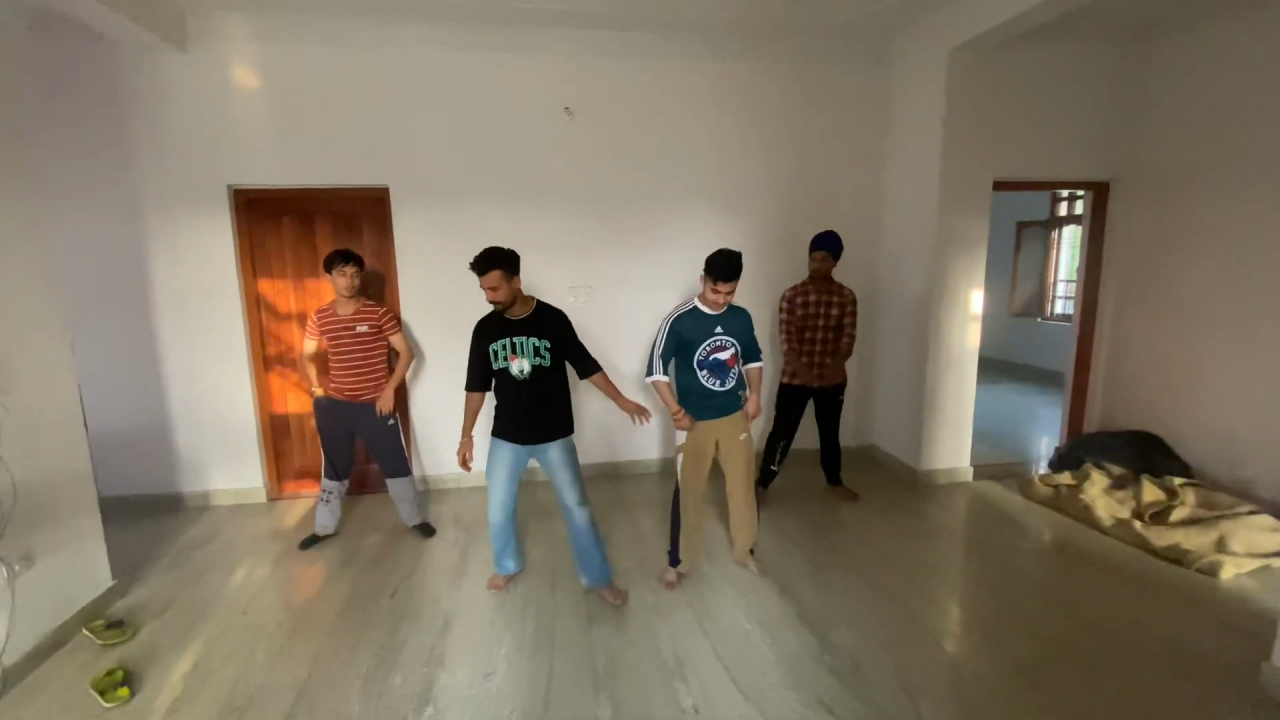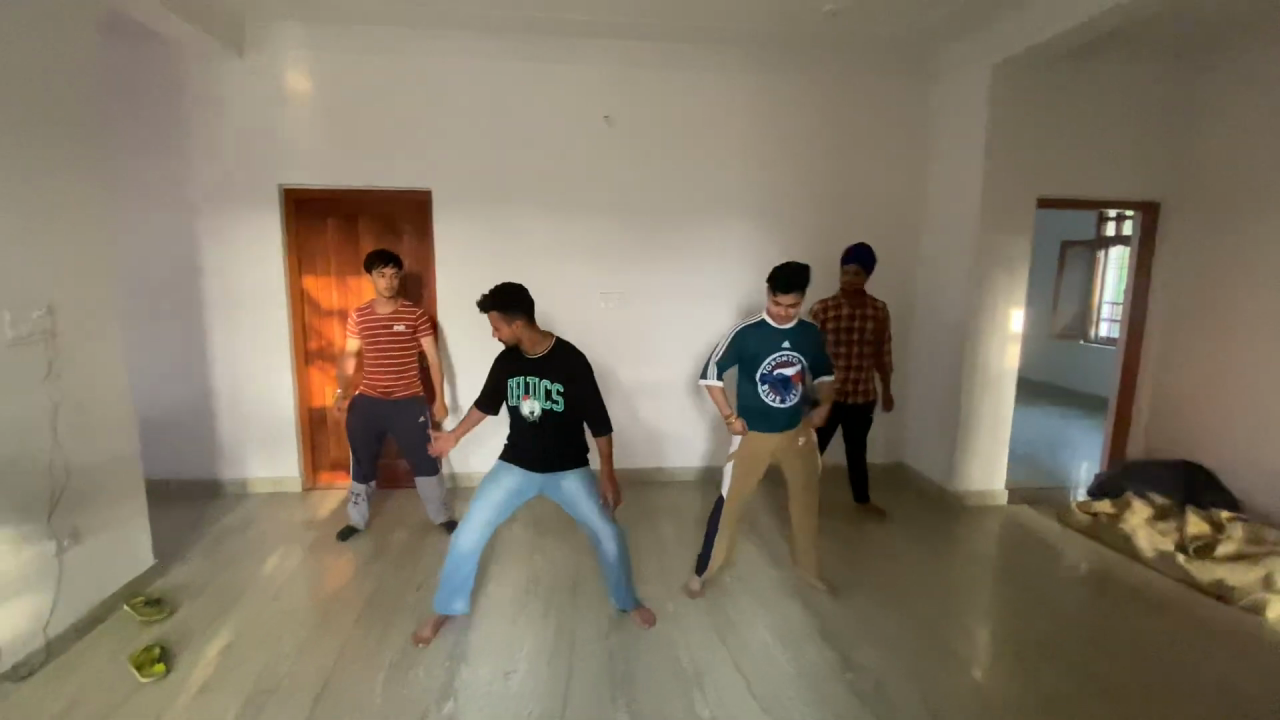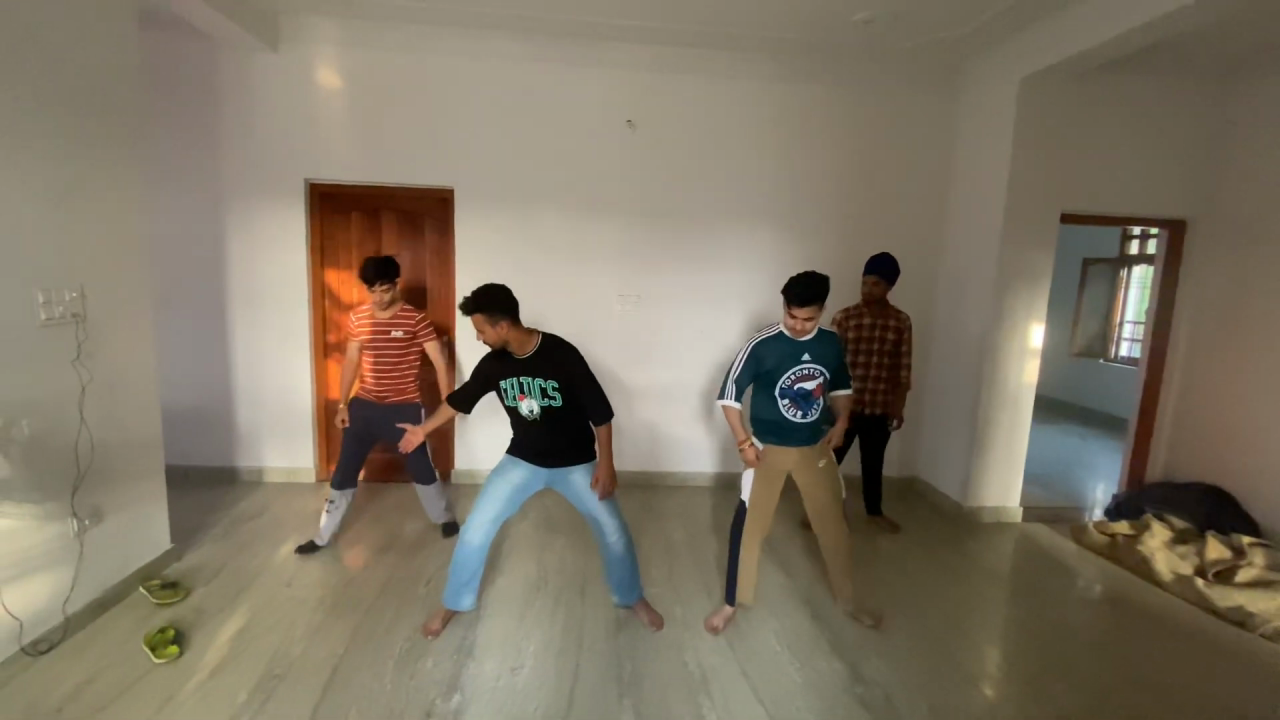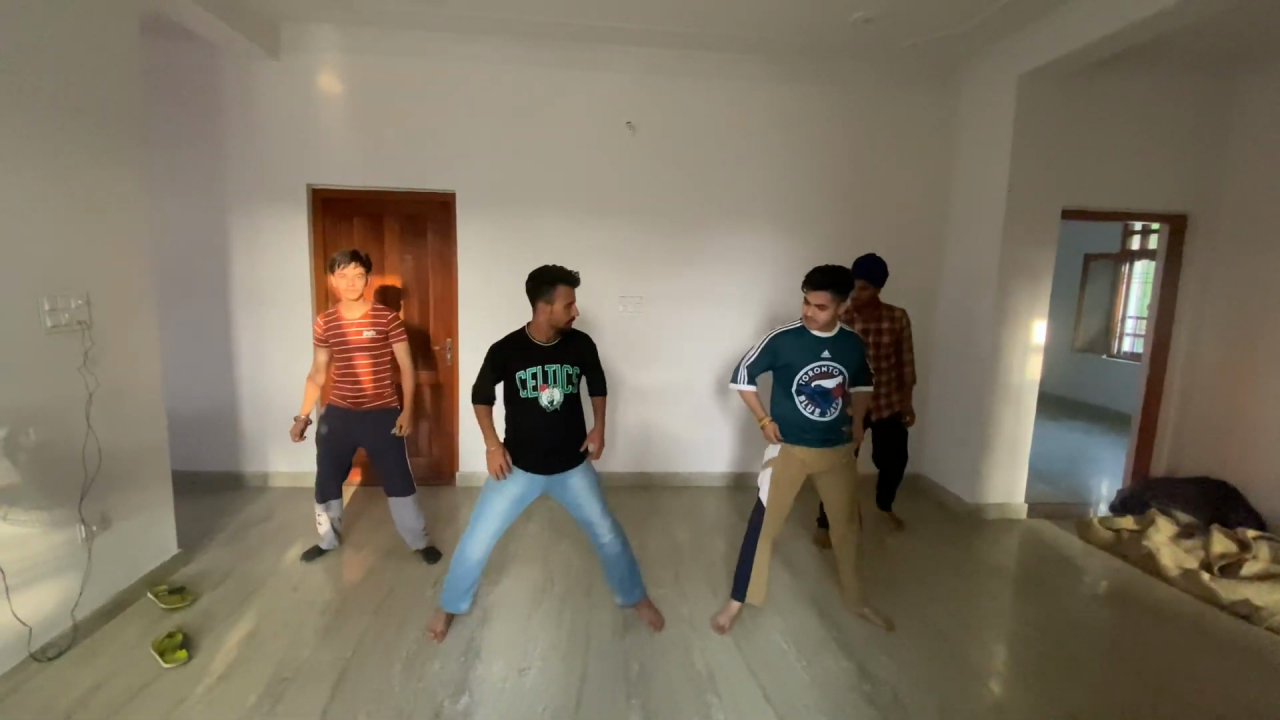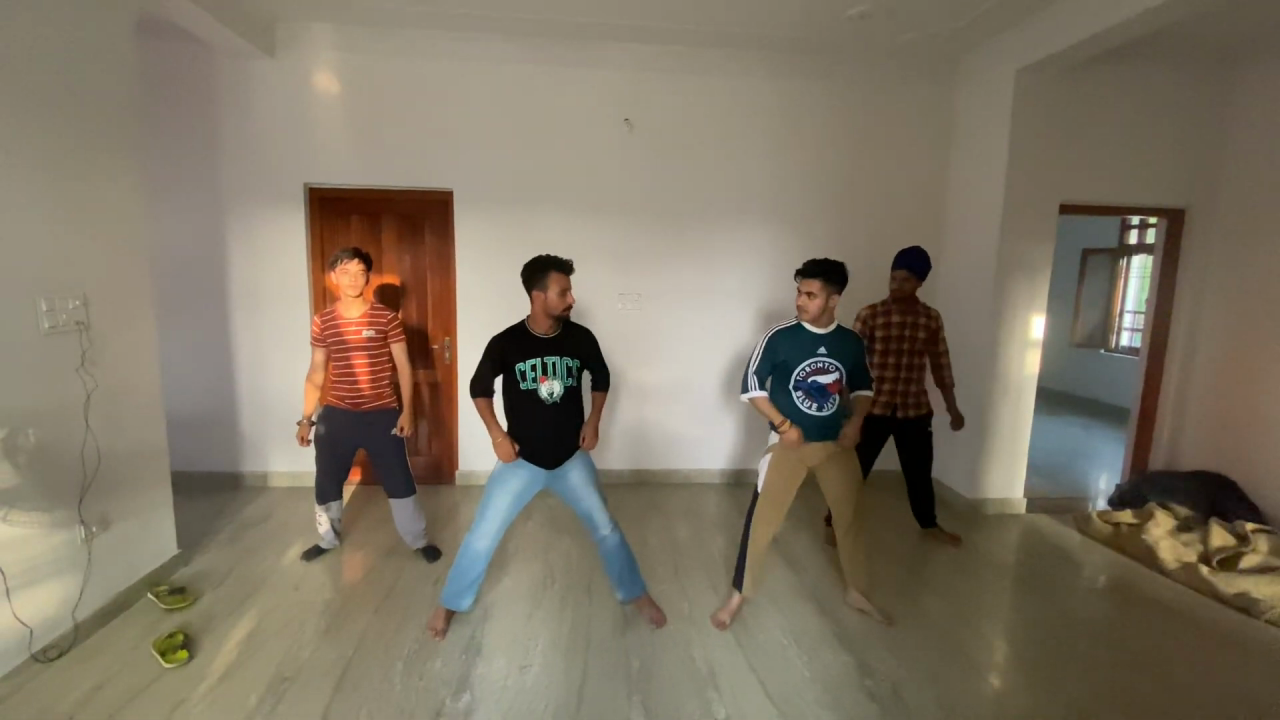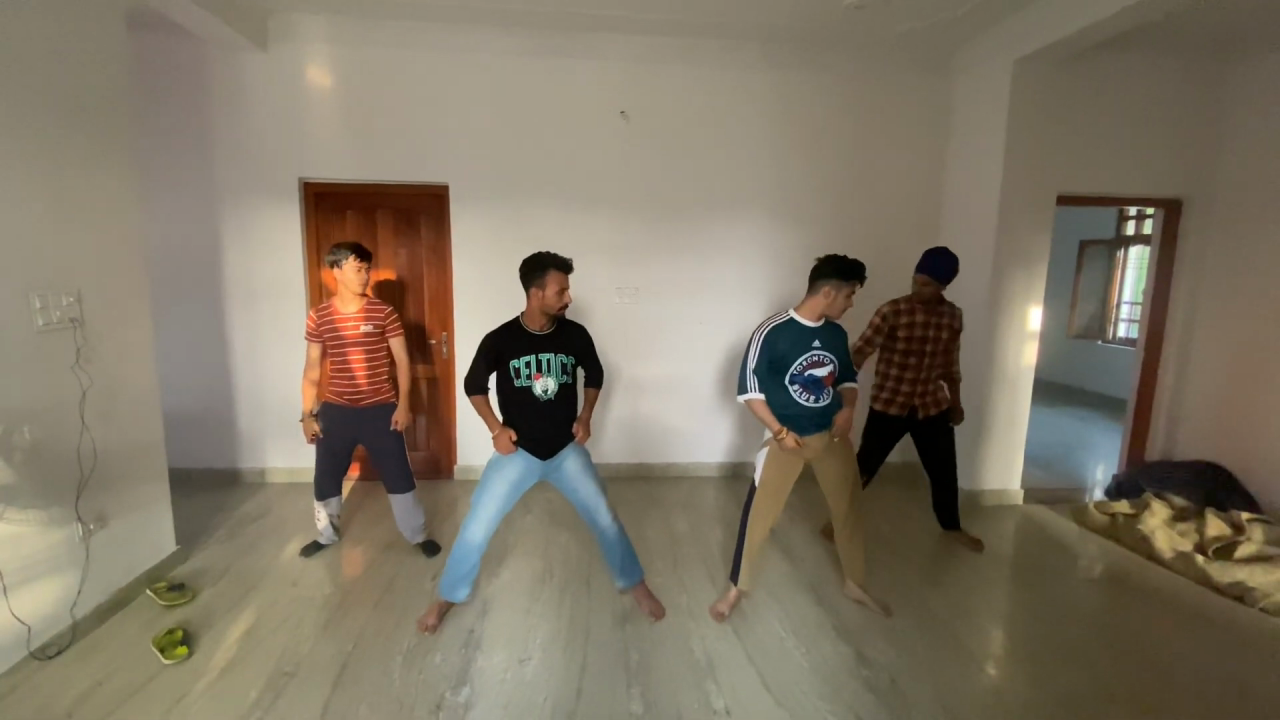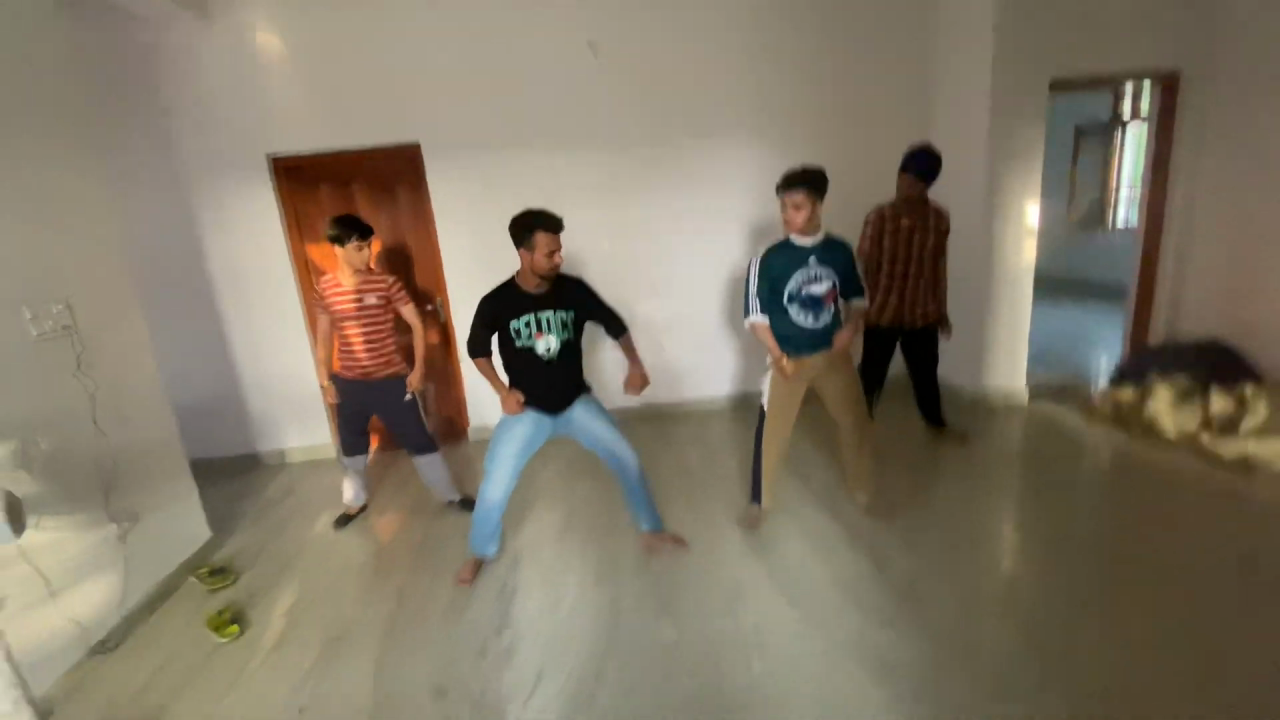
dt=0.7s
person 1, frame 1
left shoulder: (553, 320)
right shoulder: (485, 329)
left elbow: (587, 367)
right elbow: (477, 386)
left wrist: (623, 402)
right wrist: (466, 433)
left hip: (554, 435)
right hip: (506, 436)
left knee: (576, 507)
right knee: (498, 510)
left ankle: (599, 579)
right ankle: (508, 566)
person 1, frame 2
left shoulder: (572, 361)
right shoulder: (505, 362)
left elbow: (599, 422)
right elbow: (487, 402)
left wrist: (608, 476)
right wrist: (455, 435)
left hip: (568, 469)
right hip: (516, 465)
left knee: (608, 535)
right knee: (468, 535)
left ankle: (628, 602)
right ankle: (444, 610)
person 1, frame 3
left shoulder: (562, 355)
right shoulder: (494, 364)
left elbow: (600, 410)
right elbow: (461, 399)
left wrist: (605, 464)
right wrist: (422, 430)
left hip: (575, 462)
right hip: (523, 460)
left knee: (613, 530)
right knee: (476, 529)
left ankle: (632, 599)
right ankle: (453, 604)
person 1, frame 4
left shoulder: (580, 345)
right shoulder: (505, 351)
left elbow: (597, 384)
right elbow: (481, 397)
left wrist: (599, 428)
right wrist: (492, 445)
left hip: (572, 464)
right hip: (518, 465)
left knee: (607, 534)
right knee: (477, 539)
left ankle: (635, 598)
right ankle: (451, 607)
person 1, frame 5
left shoulder: (581, 338)
right shoulder: (505, 343)
left elbow: (601, 378)
right elbow: (479, 388)
left wrist: (593, 423)
right wrist: (497, 435)
left hip: (571, 456)
right hip: (521, 458)
left knee: (604, 528)
right knee: (483, 535)
left ankle: (636, 594)
right ankle: (450, 604)
person 1, frame 6
left shoulder: (575, 335)
right shoulder: (500, 340)
left elbow: (594, 375)
right elbow: (474, 385)
left wrist: (585, 417)
right wrist: (496, 428)
left hip: (566, 449)
right hip: (518, 451)
left knee: (605, 520)
right knee: (476, 530)
left ankle: (635, 584)
right ankle: (447, 598)
person 1, frame 7
left shoulder: (574, 290)
right shoulder: (496, 302)
left elbow: (612, 322)
right elbow: (477, 348)
left wrist: (634, 363)
right wrist: (502, 390)
left hip: (575, 402)
right hip: (526, 409)
left knee: (626, 460)
right knee: (493, 491)
left ankle: (651, 530)
right ankle: (480, 553)
person 2, frame 1
left shoulder: (741, 318)
right shoulder: (679, 320)
left elbow: (753, 358)
right elbow: (656, 368)
left wrist: (754, 395)
right wrist: (676, 411)
left hip: (736, 415)
right hip: (695, 420)
left knee: (742, 483)
right knee: (688, 491)
left ankle: (742, 550)
right ankle: (678, 561)
person 2, frame 2
left shoulder: (811, 334)
right shoulder: (745, 333)
left elbow: (824, 373)
right elbow: (711, 373)
left wrist: (824, 405)
right wrist: (730, 417)
left hip: (797, 430)
right hip: (753, 433)
left knee: (807, 499)
right knee: (731, 501)
left ankle: (808, 568)
right ankle: (701, 571)
person 2, frame 3
left shoulder: (831, 343)
right shoulder: (761, 345)
left elbow: (841, 386)
right elbow: (730, 394)
left wrist: (840, 424)
right wrist: (744, 442)
left hip: (815, 448)
right hip: (769, 447)
left knee: (833, 523)
right knee: (749, 522)
left ankle: (848, 598)
right ankle: (730, 603)
person 2, frame 4
left shoulder: (853, 344)
right shoulder: (782, 339)
left elbow: (863, 383)
right elbow: (742, 376)
left wrist: (858, 419)
right wrist: (765, 420)
left hip: (837, 449)
right hip: (788, 448)
left knee: (848, 523)
right knee: (764, 522)
left ankle: (856, 599)
right ankle: (737, 601)
person 2, frame 5
left shoulder: (851, 342)
right shoulder: (779, 337)
left elbow: (863, 387)
right elbow: (751, 386)
left wrist: (856, 422)
right wrist: (783, 424)
left hip: (836, 444)
right hip: (789, 442)
left knee: (850, 517)
right knee: (762, 519)
left ankle: (855, 592)
right ankle: (737, 595)
person 2, frame 6
left shoulder: (837, 334)
right shoulder: (771, 333)
right elbow: (749, 388)
left wrist: (847, 409)
right wrist: (779, 432)
left hip: (832, 436)
right hip: (786, 438)
left knee: (848, 509)
right knee: (759, 513)
left ankle: (854, 583)
right ankle: (736, 587)
person 2, frame 7
left shoulder: (840, 251)
right shoulder: (769, 259)
left elbow: (856, 298)
right elbow: (755, 314)
left wrist: (849, 329)
right wrist: (779, 358)
left hip: (832, 355)
right hip: (788, 359)
left knee: (855, 422)
right knee: (772, 432)
left ankle: (861, 491)
right ankle: (760, 502)
person 3, frame 1
left shoulder: (379, 314)
right shoulder: (319, 318)
left elbow: (405, 352)
right elbow: (306, 356)
left wrist: (389, 391)
right wrist: (316, 389)
left hip: (376, 405)
right hip: (336, 406)
left knee: (396, 465)
right knee: (334, 469)
left ankle: (414, 519)
right ankle: (324, 527)
person 3, frame 2
left shoulder: (416, 315)
right shoulder: (358, 316)
left elbow: (433, 357)
right elbow: (350, 356)
left wrist: (439, 399)
right wrist: (342, 392)
left hip: (408, 403)
right hip: (367, 402)
left knee: (425, 463)
right knee: (362, 466)
left ankle: (442, 516)
right ankle: (357, 520)
person 3, frame 3
left shoulder: (415, 319)
right shoulder: (358, 318)
left elbow: (439, 362)
right elbow: (352, 363)
right wrist: (342, 404)
left hip: (404, 407)
right hip: (364, 406)
left knee: (421, 469)
right knee: (344, 472)
left ankle: (445, 518)
right ankle: (323, 536)
person 3, frame 4
left shoulder: (387, 318)
right shoulder: (324, 322)
left elbow: (406, 366)
right elbow: (318, 373)
left wrist: (407, 410)
right wrist: (303, 416)
left hip: (383, 414)
right hip: (338, 414)
left knee: (399, 481)
right knee: (327, 481)
left ankle: (420, 541)
right ankle: (328, 539)
person 3, frame 5
left shoulder: (386, 318)
right shoulder: (322, 321)
left elbow: (403, 367)
right elbow: (316, 373)
left wrist: (407, 411)
right wrist: (306, 418)
left hip: (382, 415)
right hip: (337, 415)
left knee: (399, 481)
right knee: (327, 482)
left ankle: (419, 540)
right ankle: (328, 539)
person 3, frame 6
left shoulder: (383, 312)
right shoulder: (318, 316)
left elbow: (402, 360)
right elbow: (312, 368)
left wrist: (403, 405)
right wrist: (307, 414)
left hip: (380, 410)
right hip: (335, 411)
left knee: (398, 478)
right knee: (325, 479)
left ankle: (418, 535)
right ankle: (327, 535)
person 3, frame 7
left shoulder: (385, 283)
right shoulder: (324, 288)
left elbow: (416, 325)
right elbow: (323, 336)
left wrist: (419, 368)
right wrist: (325, 380)
left hip: (391, 380)
right hip: (349, 384)
left knee: (420, 440)
right knee: (352, 448)
left ankle: (452, 494)
right ankle: (355, 503)
person 4, frame 1
left shoulder: (846, 296)
right shoulder: (792, 295)
left elbow: (848, 338)
right elbow: (786, 338)
left wrist: (835, 367)
right wrist: (802, 369)
left hip: (831, 378)
right hip: (794, 377)
left knee: (830, 432)
right knee: (782, 432)
left ankle: (835, 481)
right ankle: (763, 484)
person 4, frame 2
left shoulder: (879, 310)
right shoulder: (823, 308)
left elbow: (883, 353)
left wrist: (886, 389)
left hip: (863, 394)
left knee: (857, 449)
left ankle: (862, 499)
person 4, frame 3
left shoulder: (901, 321)
right shoulder: (844, 317)
left elbow: (903, 368)
left wrist: (899, 405)
left hip: (880, 406)
left knee: (874, 461)
left ankle: (874, 512)
person 4, frame 4
left shoulder: (898, 318)
left elbow: (906, 362)
left wrist: (908, 402)
left hip: (889, 405)
left knee: (895, 462)
left ankle: (885, 505)
right ankle: (825, 524)
person 4, frame 5
left shoulder: (932, 318)
right shoulder: (870, 315)
left elbow: (940, 364)
left wrist: (952, 407)
left hip: (915, 407)
right hip: (874, 407)
left knee: (919, 469)
right knee: (855, 467)
left ankle: (929, 524)
right ankle: (836, 523)
person 4, frame 6
left shoulder: (953, 315)
right shoulder: (892, 311)
left elbow: (951, 361)
right elbow: (862, 349)
left wrist: (956, 400)
left hip: (933, 406)
right hip: (888, 404)
left knee: (944, 470)
right knee: (865, 465)
left ankle: (952, 526)
person 4, frame 7
left shoulder: (940, 219)
right shoulder: (880, 217)
left elbow: (938, 266)
right elbow: (866, 264)
left wrist: (942, 310)
left hip: (923, 313)
right hip: (882, 313)
left knee: (926, 373)
right knee: (872, 376)
left ankle: (936, 423)
